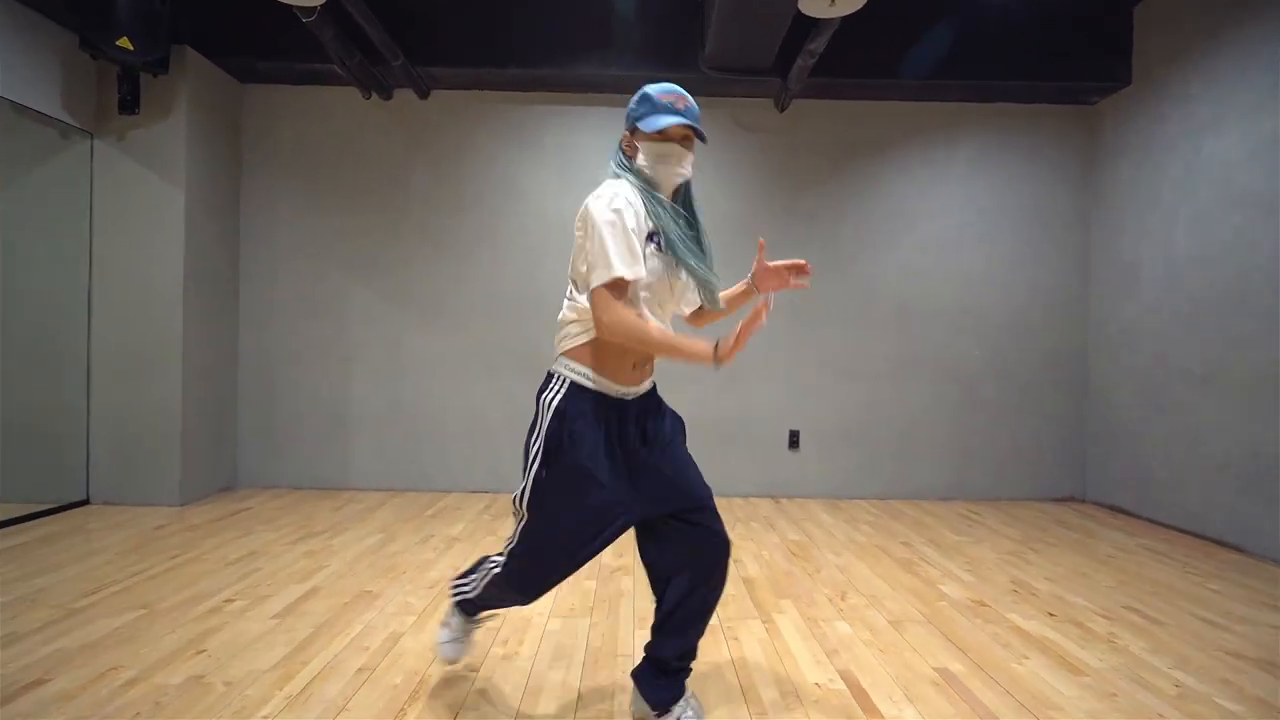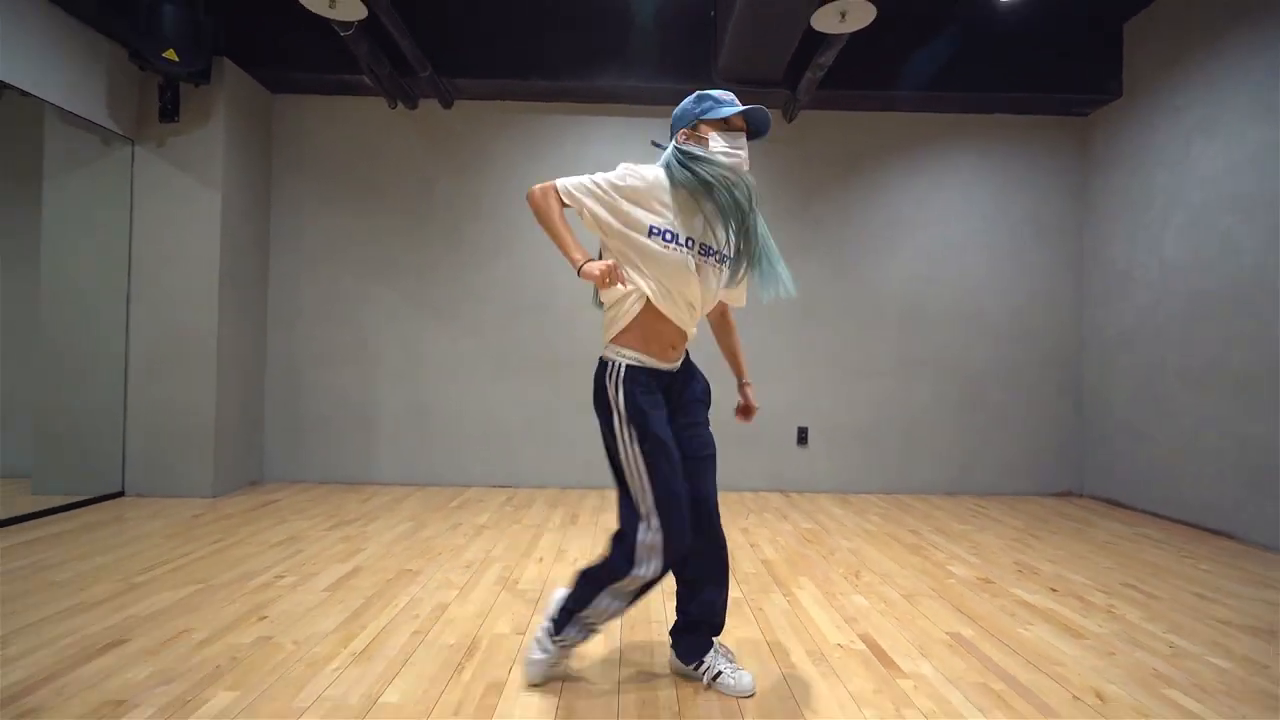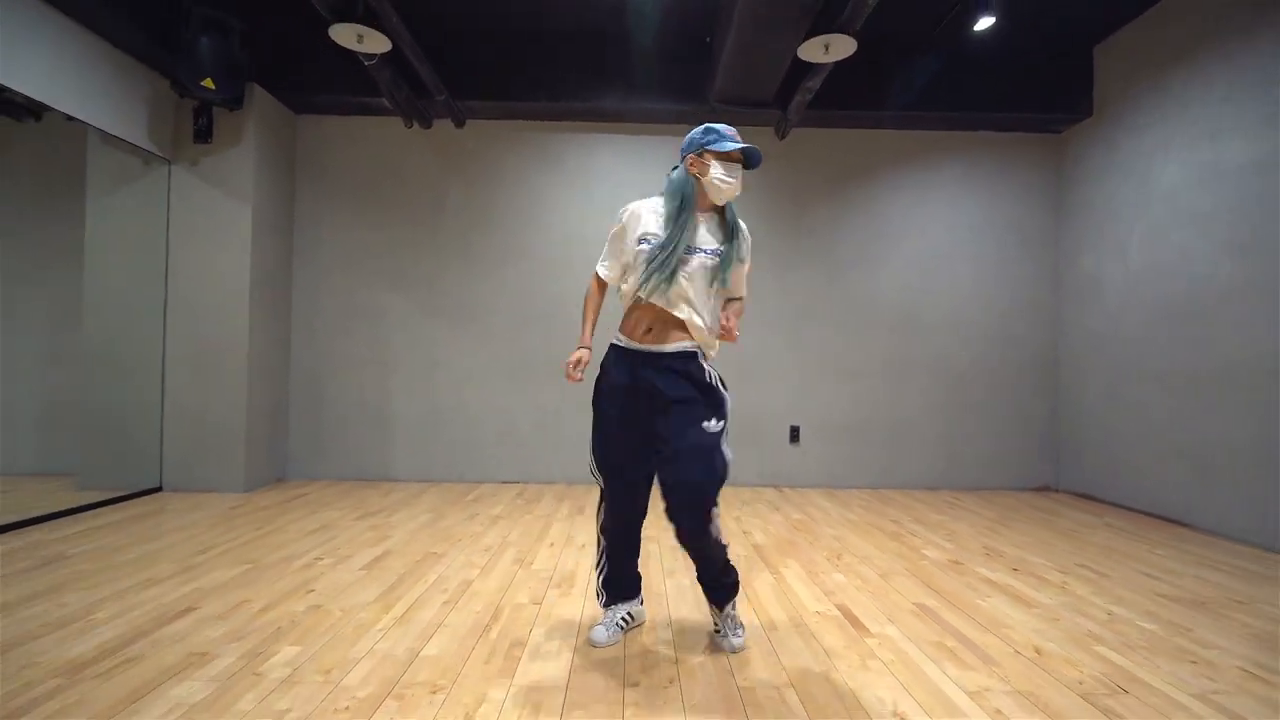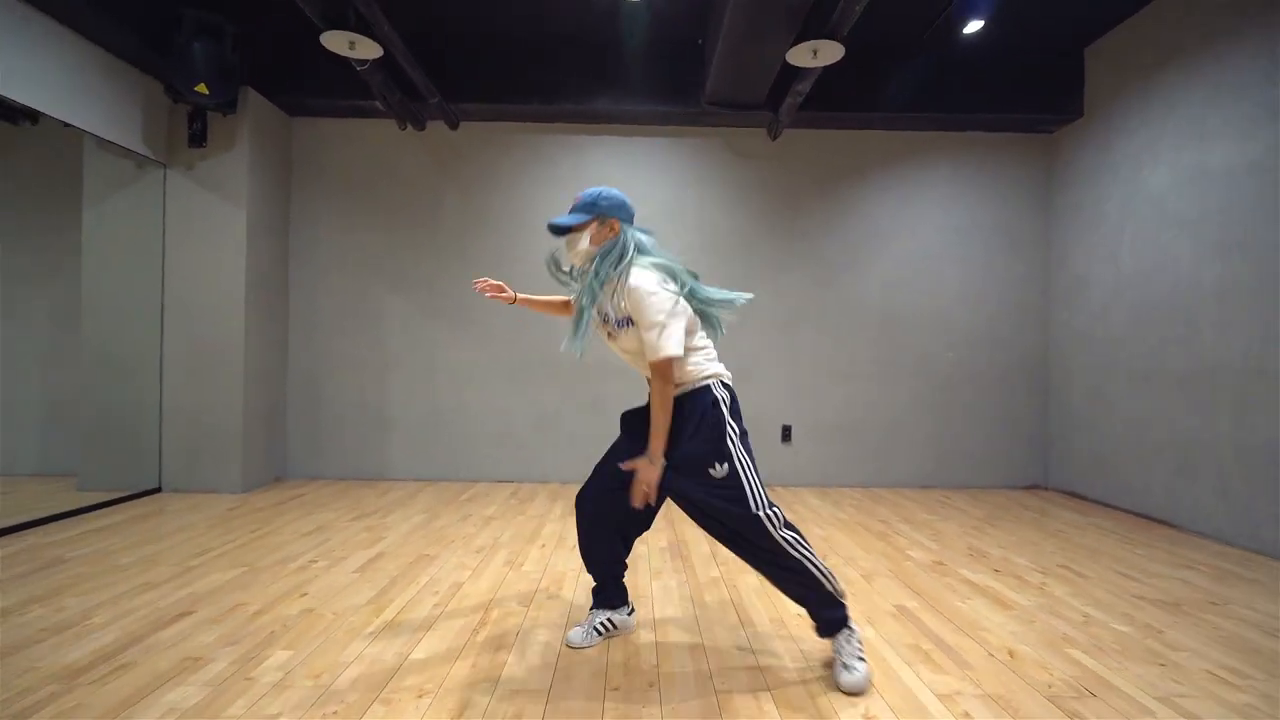
dt=0.4s
person 1, frame 1
left shoulder: (672, 216)
right shoulder: (614, 203)
left elbow: (698, 309)
right elbow: (610, 320)
left wrist: (752, 287)
right wrist: (706, 349)
left hip: (642, 411)
right hip: (583, 407)
left knee: (699, 551)
right knee: (544, 555)
right ankle: (468, 599)
person 1, frame 2
left shoulder: (733, 225)
right shoulder: (642, 187)
right elbow: (541, 194)
left wrist: (744, 381)
right wrist: (583, 262)
left hip: (682, 380)
right hip: (632, 380)
left knee: (699, 521)
right knee: (652, 538)
left ankle: (696, 647)
right ankle: (566, 622)
person 1, frame 3
left shoulder: (734, 235)
right shoulder: (641, 214)
right elbow: (601, 279)
left wrist: (730, 319)
right wrist: (583, 343)
left hip: (684, 370)
right hip: (621, 366)
left knee: (688, 493)
right knee: (619, 494)
left ankle: (724, 599)
right ankle: (623, 597)
person 1, frame 4
left shoulder: (641, 283)
right shoulder: (601, 279)
left elbow: (668, 372)
right elbow: (574, 305)
left wrist: (653, 457)
right wrist: (516, 299)
left hip: (700, 409)
right hip: (660, 408)
left knee: (755, 523)
right knee: (595, 507)
left ankle: (839, 628)
right ankle: (613, 609)
